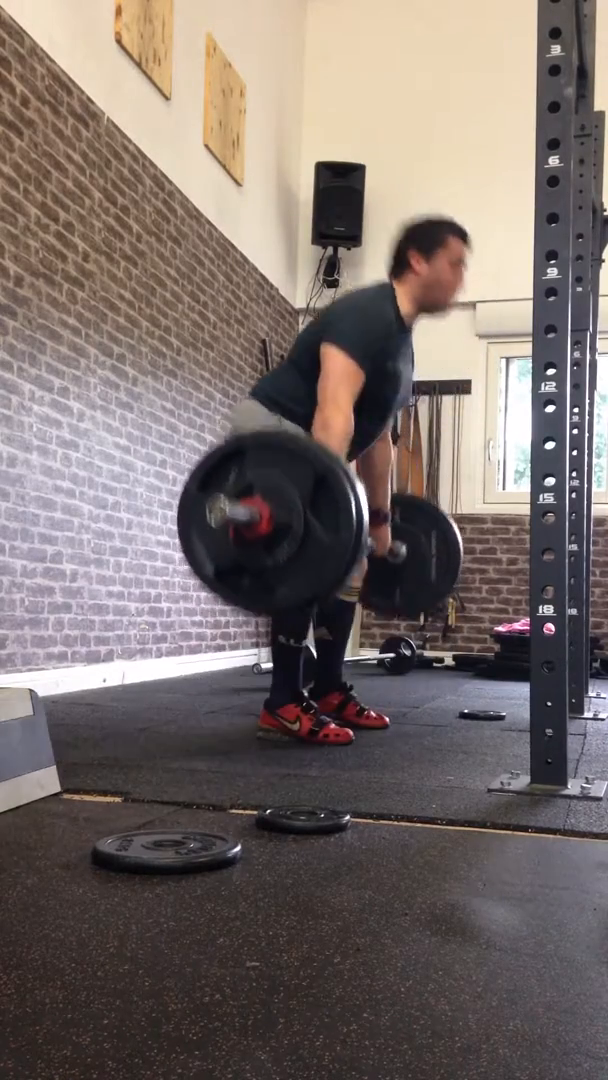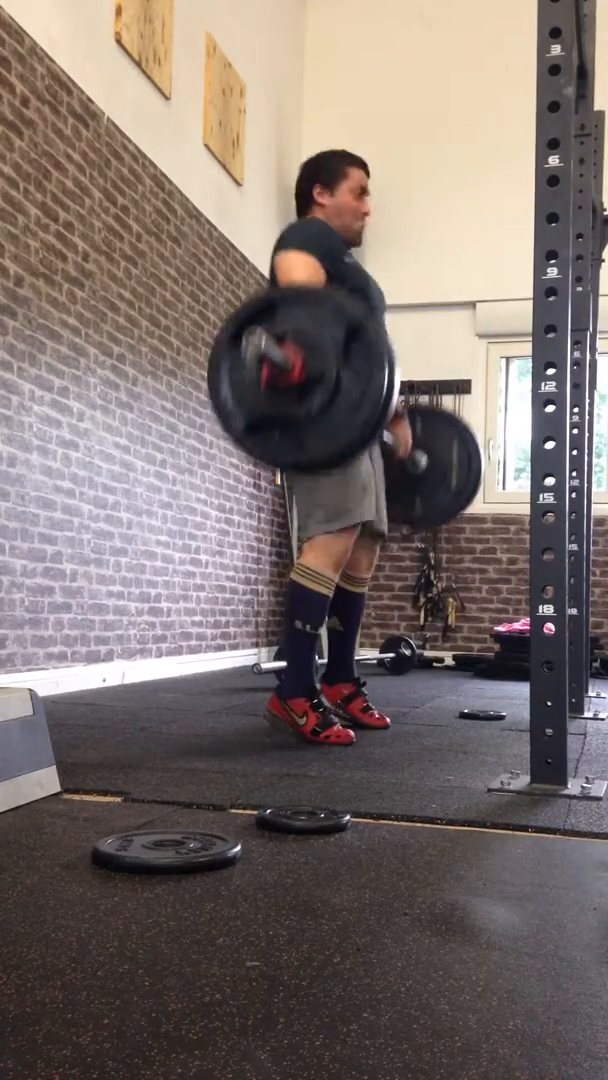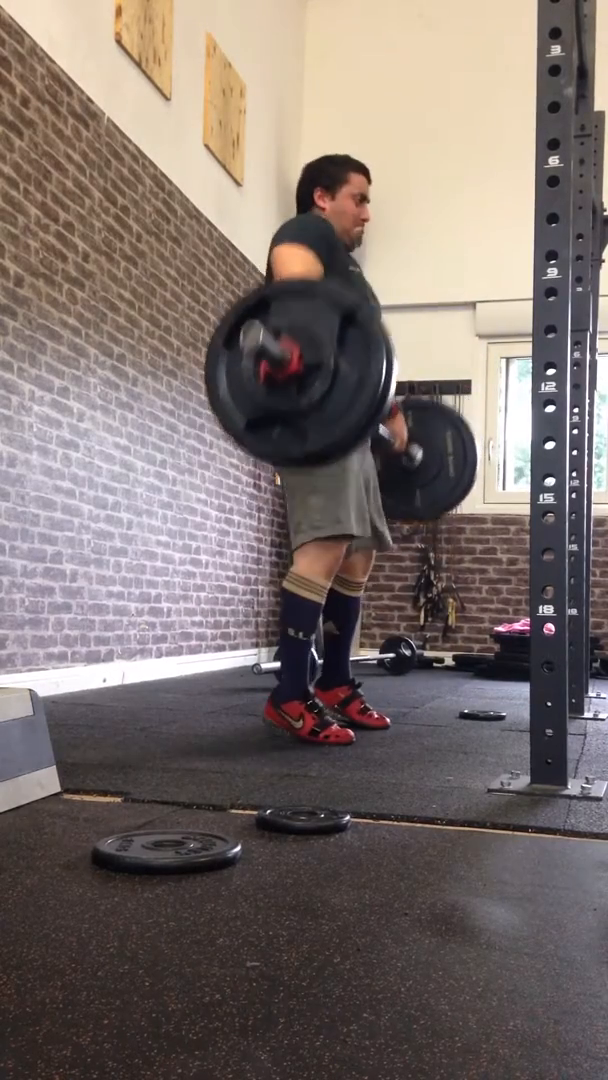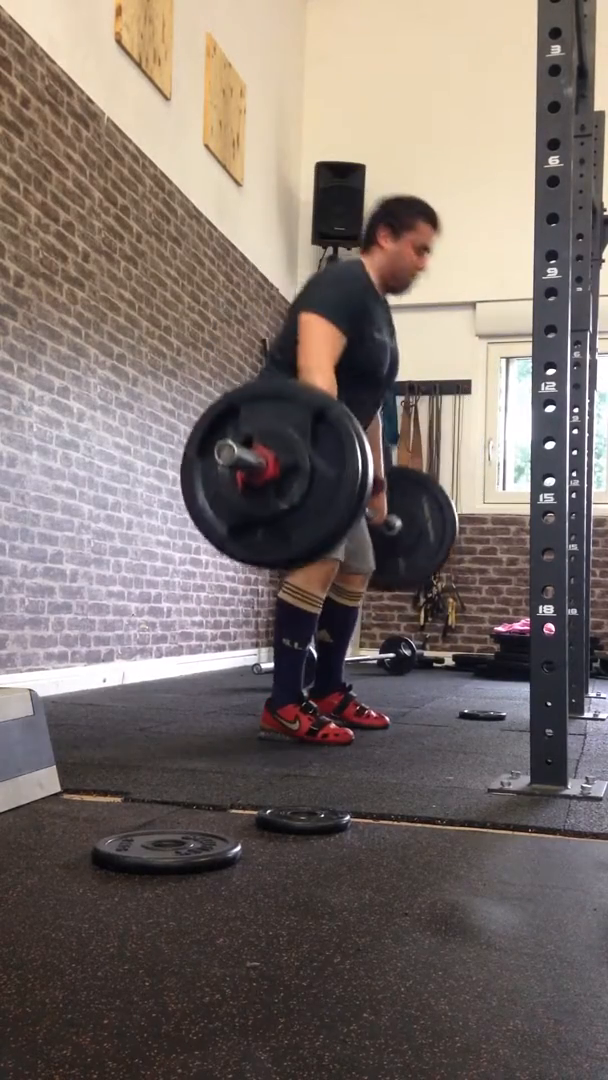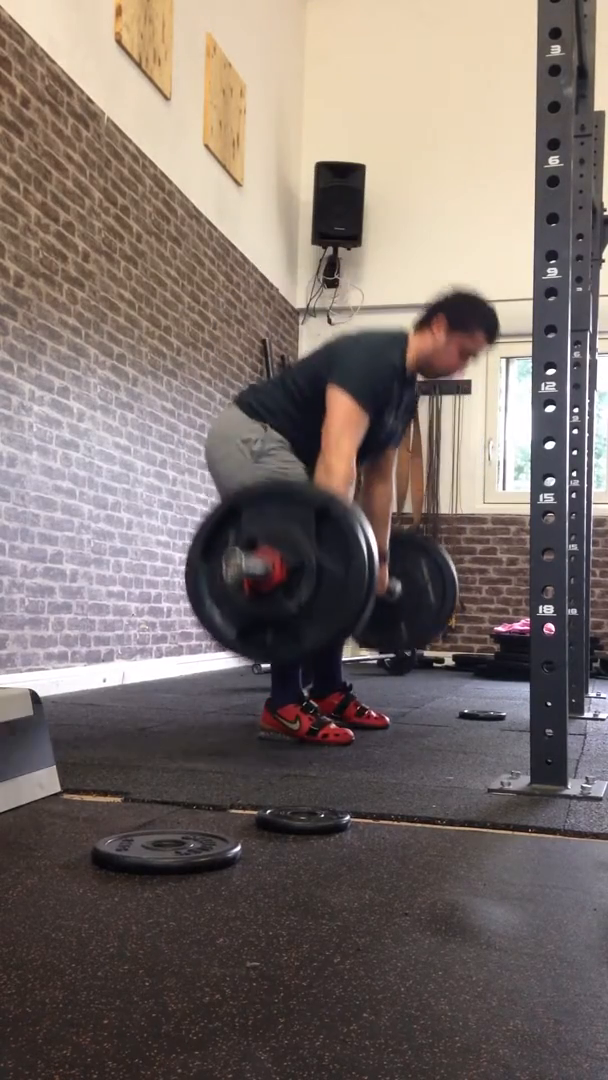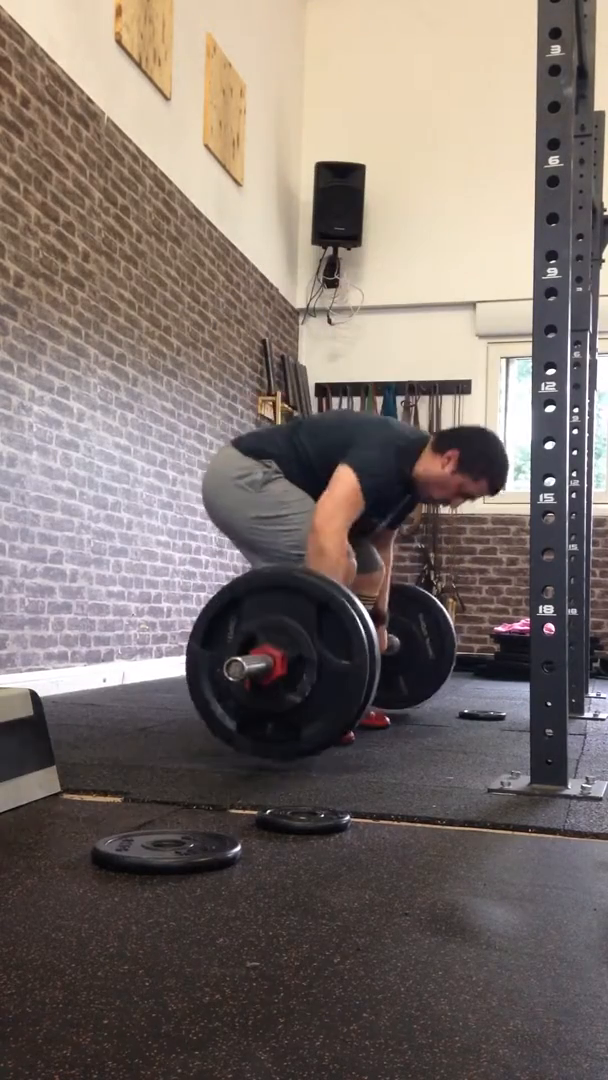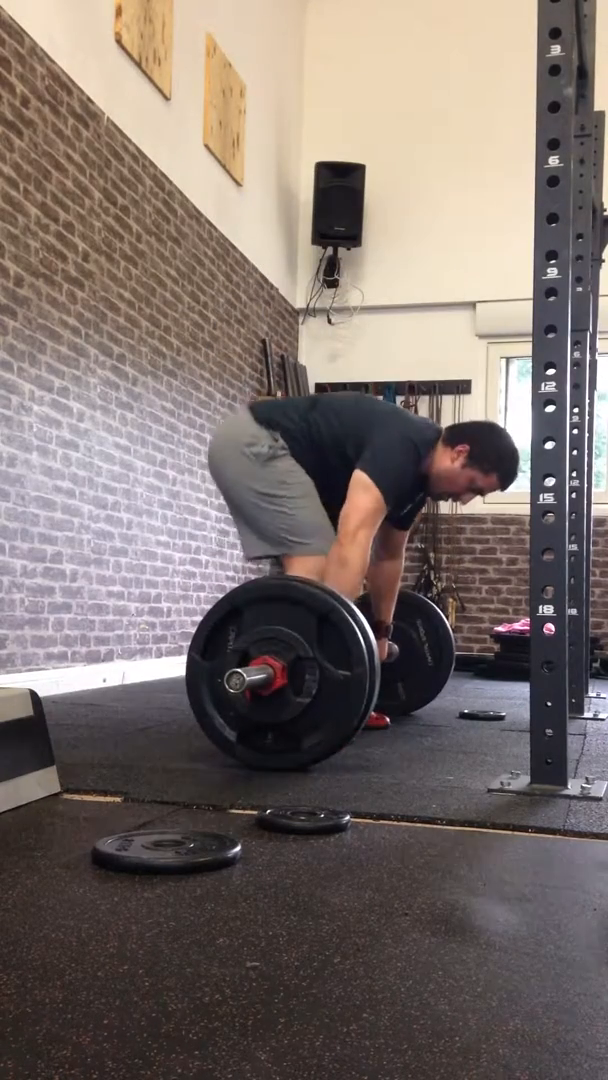
dt=0.3s
person 1, frame 1
left shoulder: (399, 337)
right shoulder: (365, 317)
left elbow: (378, 432)
right elbow: (334, 411)
left wrist: (381, 518)
right hip: (273, 432)
left ankle: (328, 691)
right ankle: (283, 705)
person 1, frame 2
left shoulder: (339, 258)
right shoulder: (310, 237)
right elbow: (299, 286)
left wrist: (393, 414)
left knee: (361, 549)
right knee: (334, 538)
left ankle: (340, 683)
right ankle: (295, 694)
person 1, frame 3
left shoulder: (339, 257)
right shoulder: (307, 233)
right elbow: (291, 272)
left wrist: (390, 409)
left knee: (358, 551)
right knee: (327, 544)
left ankle: (335, 686)
right ankle: (288, 699)
person 1, frame 4
left shoulder: (378, 308)
right shoulder: (342, 284)
left elbow: (367, 408)
right elbow: (315, 368)
left wrist: (377, 485)
left knee: (355, 569)
right knee: (319, 558)
left ankle: (329, 691)
right ankle: (284, 704)
person 1, frame 5
left shoulder: (403, 388)
right shoulder: (376, 359)
left elbow: (379, 478)
right elbow: (338, 451)
left wrist: (380, 556)
left hip: (284, 449)
right hip: (248, 437)
left ankle: (328, 692)
right ankle: (285, 705)
person 1, frame 6
left shoulder: (407, 482)
right shoulder: (389, 452)
left elbow: (380, 549)
right elbow: (327, 525)
left wrist: (378, 621)
left hip: (260, 482)
right hip: (242, 475)
left knee: (366, 571)
right knee: (332, 572)
person 1, frame 7
left shoulder: (417, 474)
right shoulder: (402, 448)
left elbow: (389, 557)
right elbow: (353, 539)
left wrist: (381, 631)
left hip: (263, 447)
right hip: (251, 440)
left knee: (335, 573)
right knee: (313, 560)
